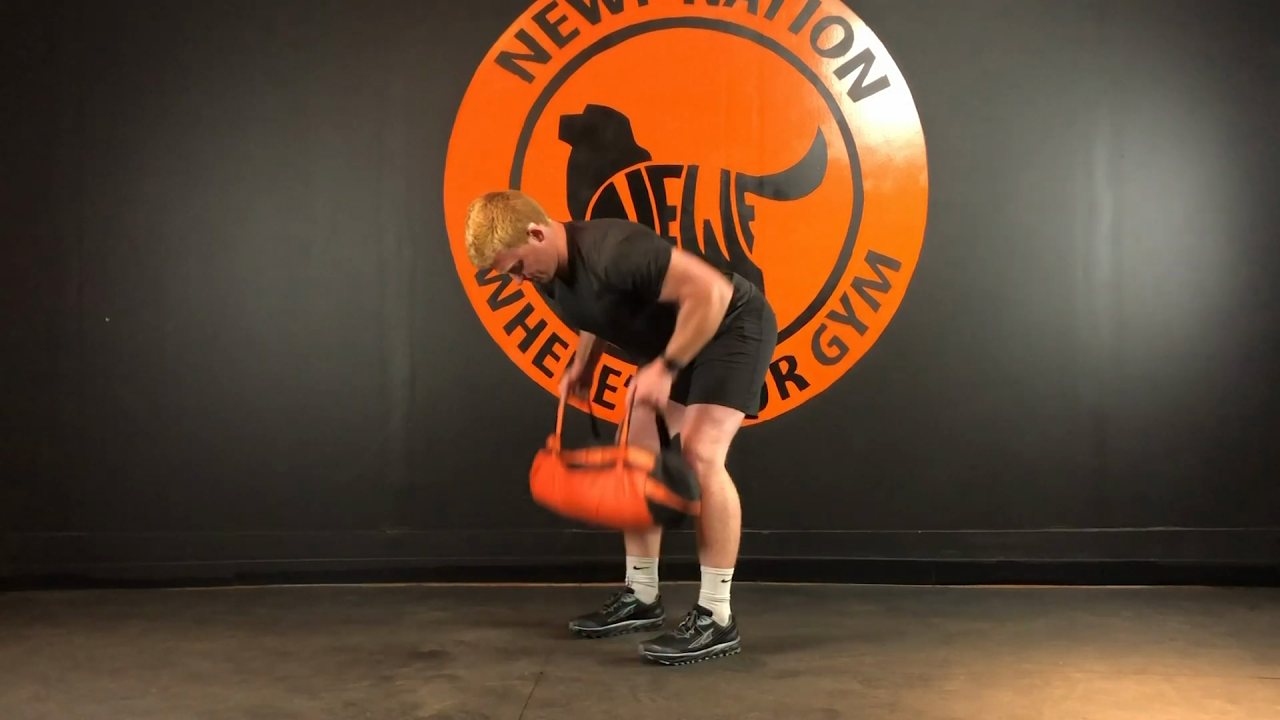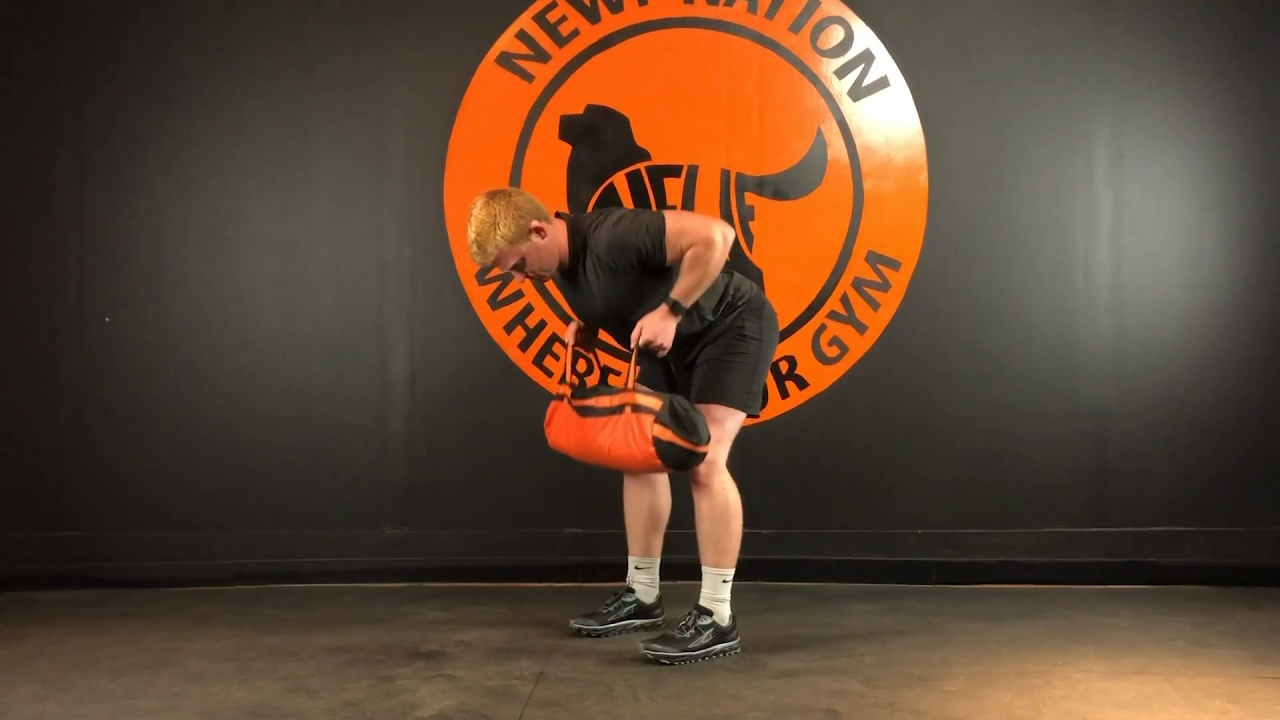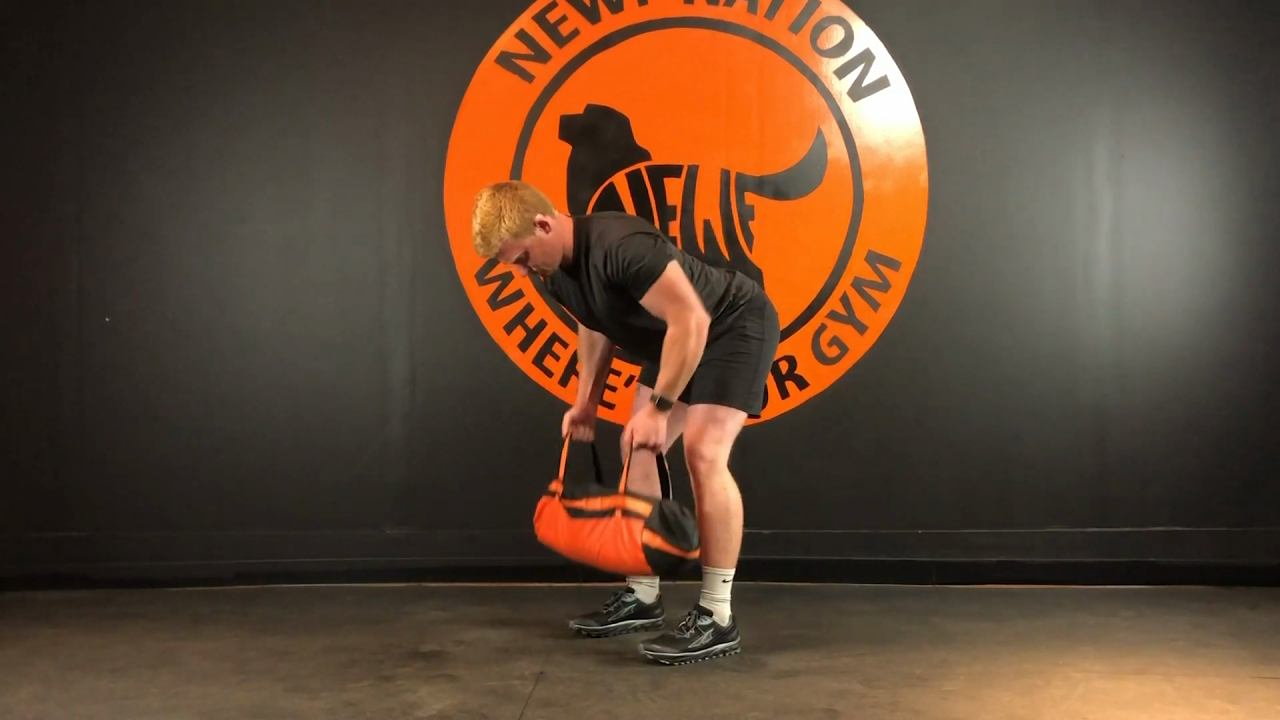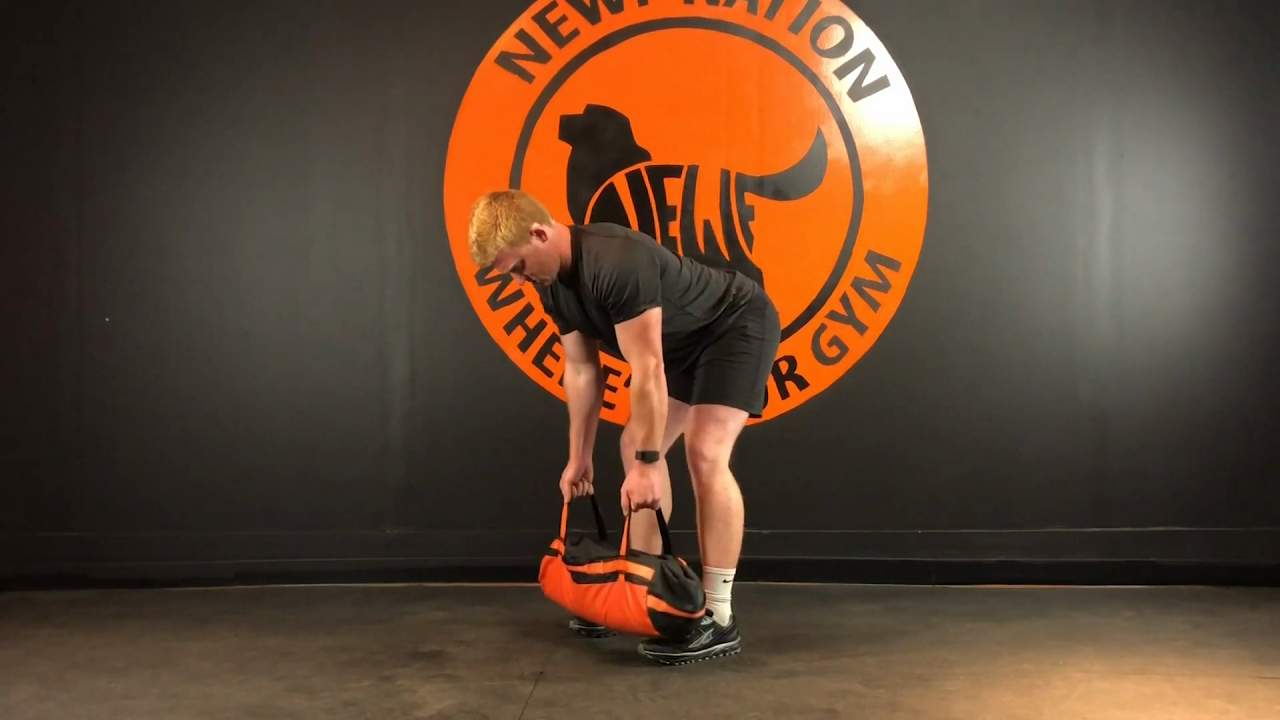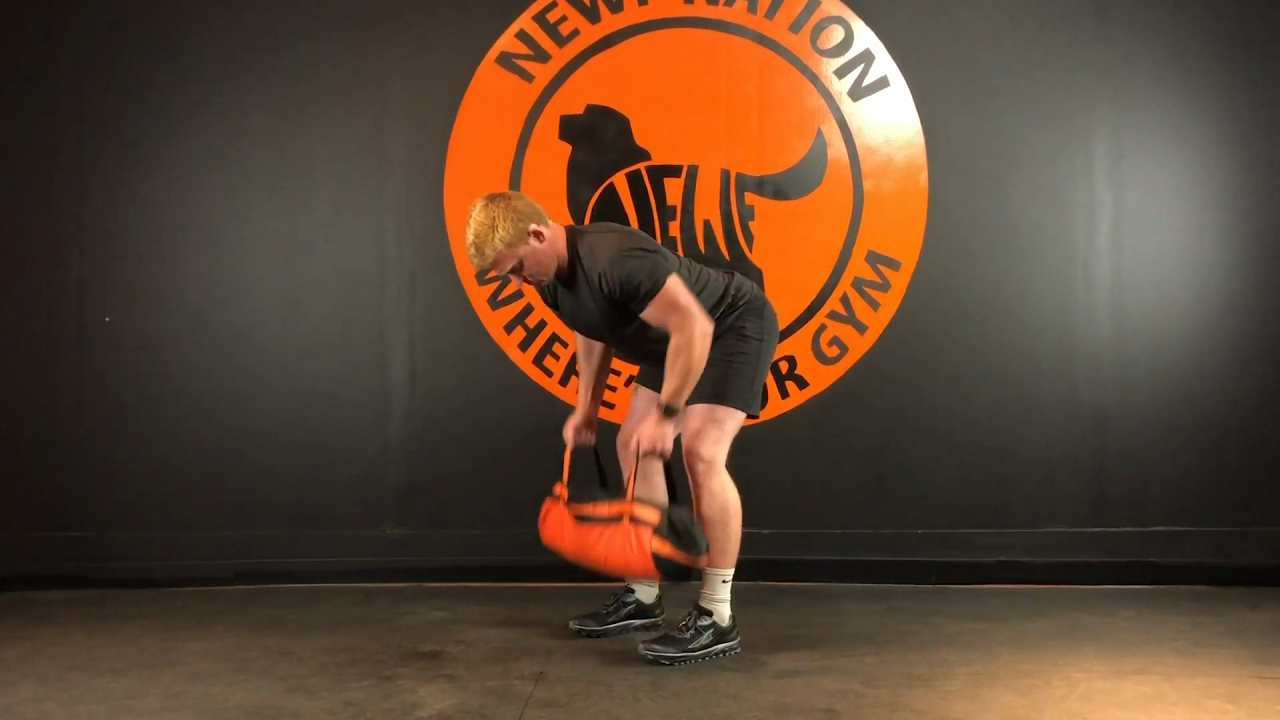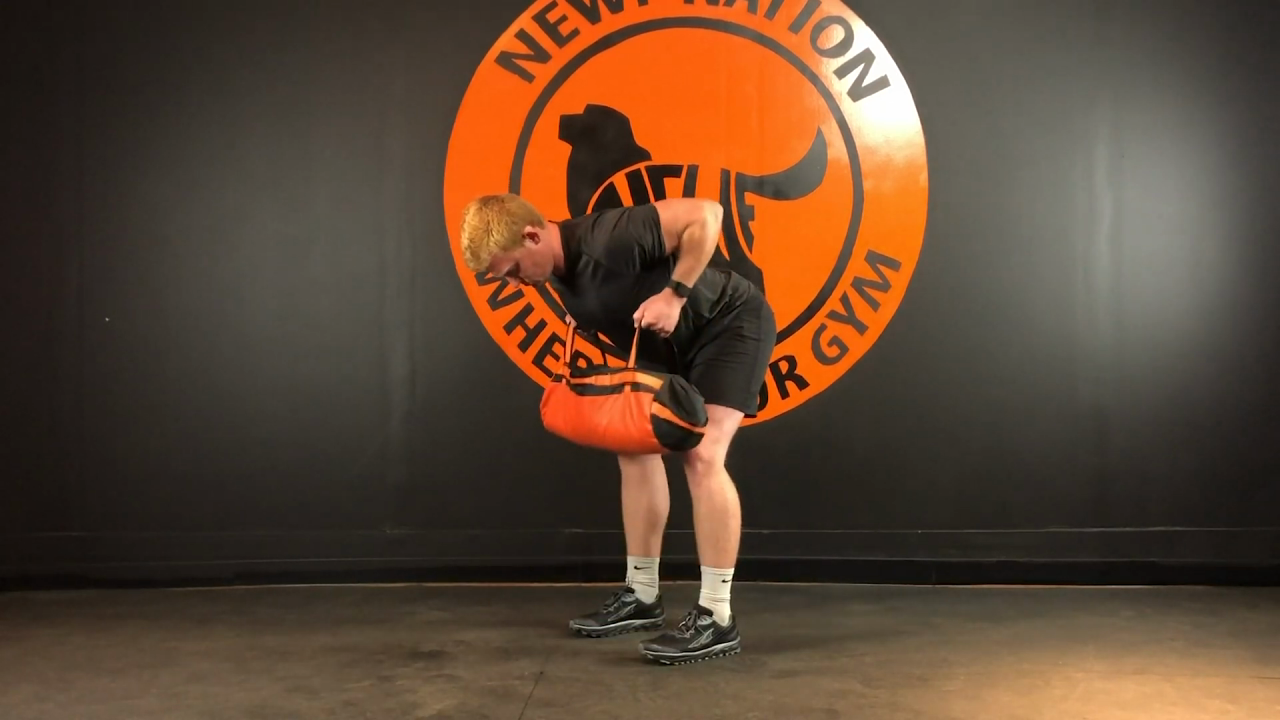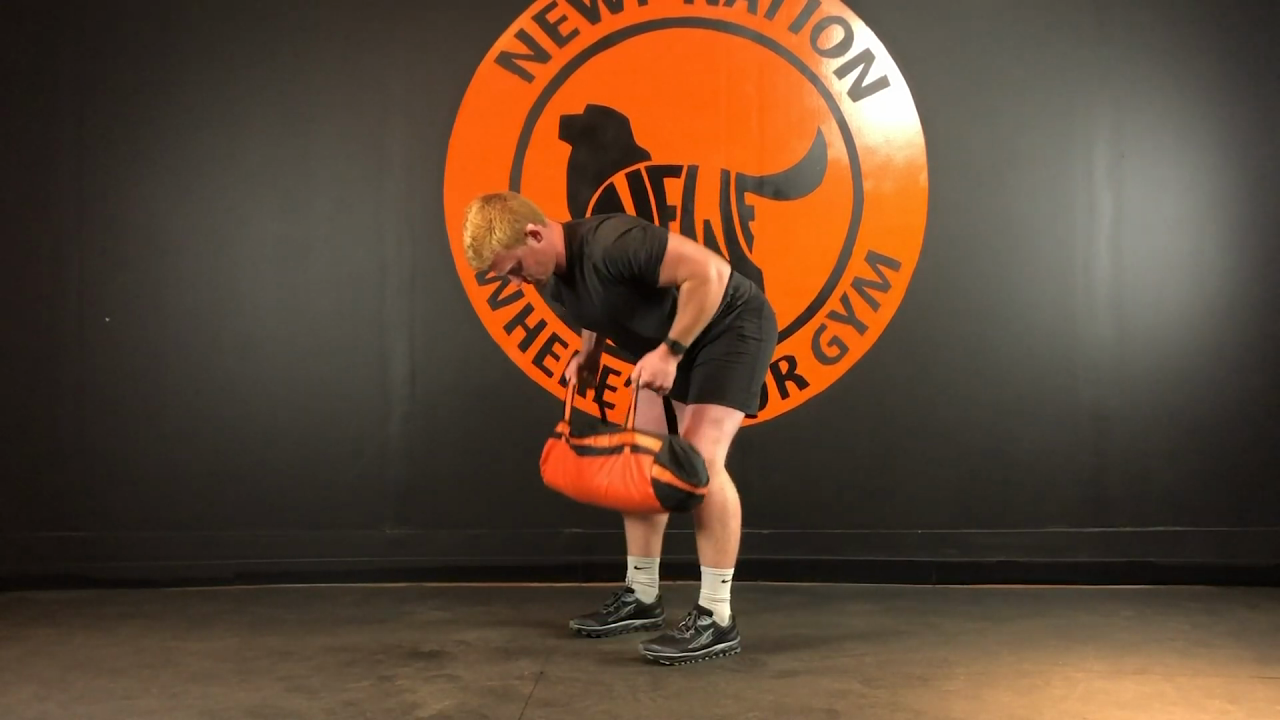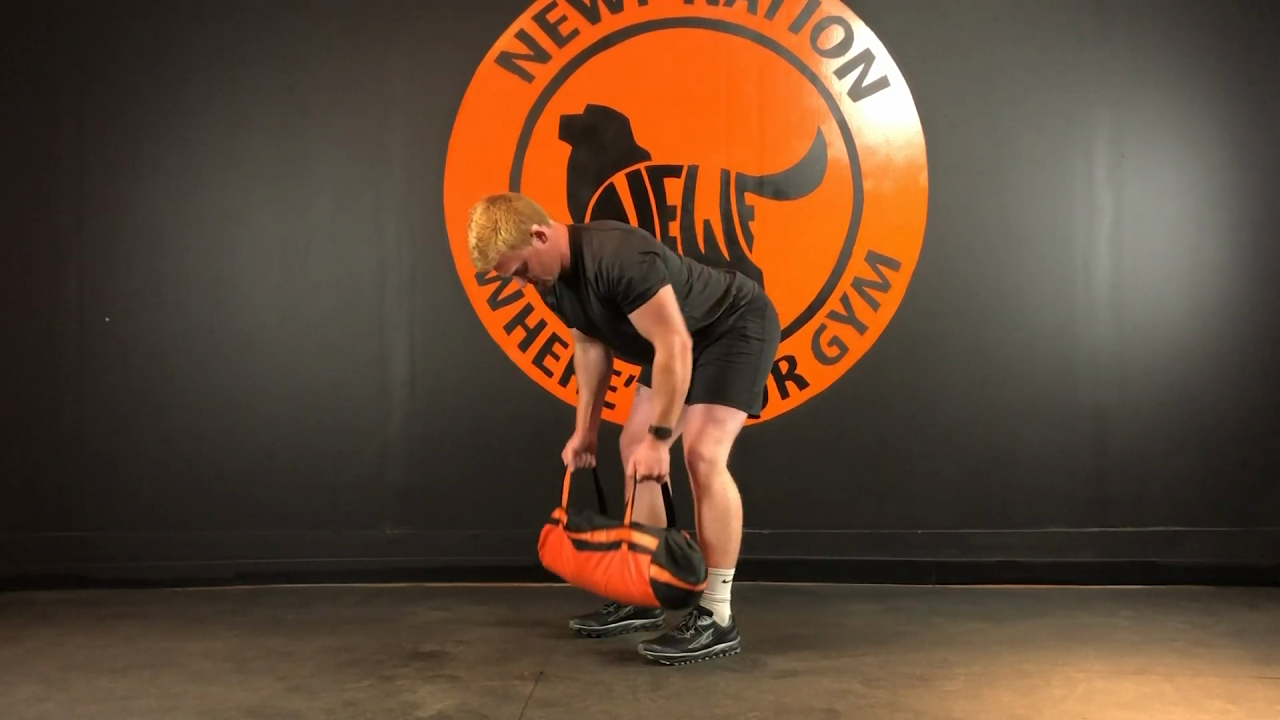
dt=0.5s
person 1, frame 1
left shoulder: (612, 252)
right shoulder: (552, 272)
left elbow: (712, 293)
left wrist: (666, 369)
right wrist: (582, 366)
left hip: (733, 325)
right hip: (675, 341)
left knee: (701, 454)
right knee: (634, 450)
left ankle: (716, 617)
right ankle: (641, 596)
person 1, frame 2
left shoulder: (612, 237)
right shoulder: (559, 258)
left elbow: (715, 236)
left wrist: (671, 311)
right wrist: (585, 321)
left hip: (734, 325)
right hip: (675, 340)
left knee: (704, 456)
left ankle: (717, 617)
right ankle: (642, 596)
person 1, frame 3
left shoulder: (620, 245)
right shoulder: (555, 270)
left elbow: (693, 321)
right elbow: (597, 327)
left wrist: (660, 407)
right wrist: (586, 401)
left hip: (734, 325)
right hip: (675, 338)
left knee: (704, 453)
right knee: (638, 448)
left ankle: (716, 618)
right ankle: (642, 596)
person 1, frame 4
left shoulder: (615, 263)
right shoulder: (553, 281)
left elbow: (647, 370)
right elbow: (581, 368)
left wrist: (645, 464)
right wrist: (578, 457)
left hip: (737, 325)
right hip: (682, 339)
left knee: (705, 455)
right knee: (633, 446)
left ankle: (717, 617)
person 1, frame 5
left shoulder: (611, 257)
right shoulder: (552, 280)
left elbow: (693, 328)
right elbow: (594, 334)
left wrist: (664, 416)
right wrist: (586, 405)
left hip: (735, 325)
right hip: (673, 343)
left knee: (702, 455)
right knee: (633, 449)
left ankle: (716, 618)
right ankle: (642, 596)
person 1, frame 6
left shoulder: (607, 239)
right shoulder: (556, 265)
left elbow: (706, 214)
left wrist: (673, 293)
right wrist: (583, 315)
left hip: (730, 324)
right hip: (671, 338)
left knee: (701, 455)
right knee: (636, 449)
left ankle: (716, 617)
right ankle: (642, 595)
person 1, frame 7
left shoulder: (611, 243)
right shoulder: (553, 274)
left elbow: (711, 273)
left wrist: (670, 353)
right wrist: (588, 353)
left hip: (733, 323)
right hip: (672, 337)
left knee: (702, 455)
left ankle: (717, 617)
right ankle: (642, 596)
person 1, frame 8
left shoulder: (616, 257)
right shoulder: (553, 282)
left elbow: (676, 346)
right elbow: (592, 343)
left wrist: (659, 438)
right wrist: (585, 428)
left hip: (736, 325)
right hip: (677, 340)
left knee: (703, 455)
right knee: (633, 449)
left ankle: (717, 618)
